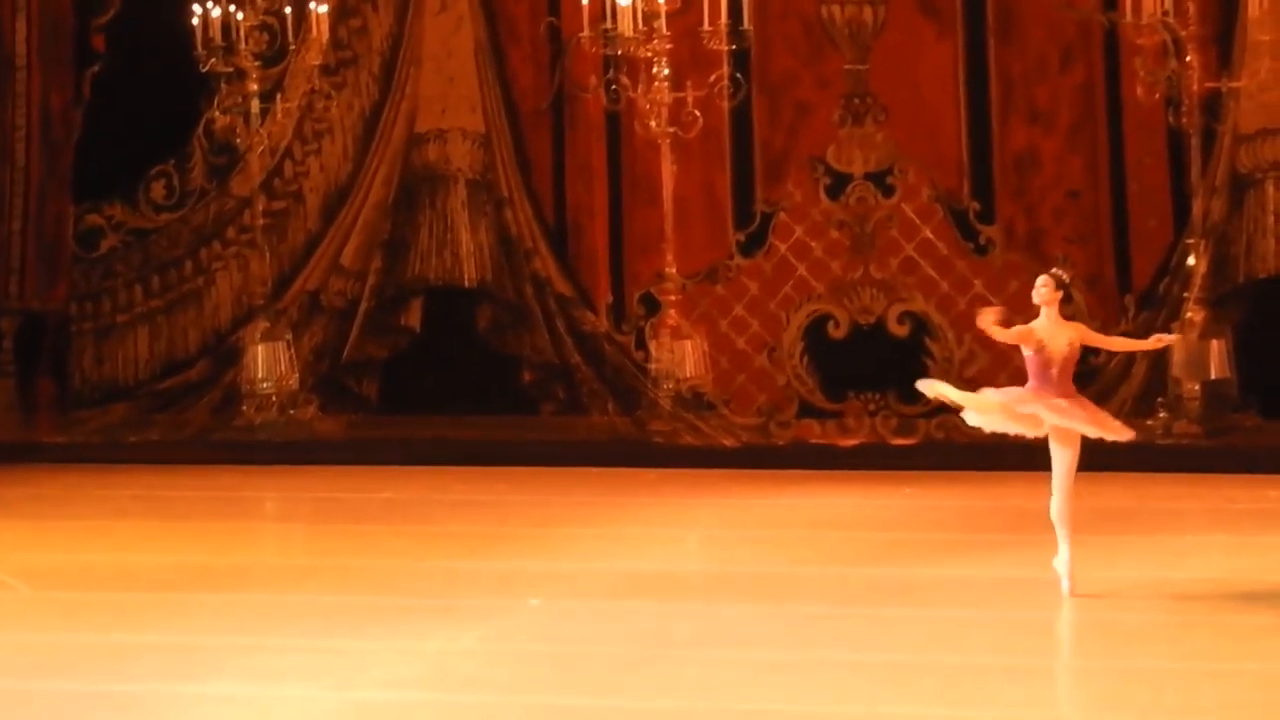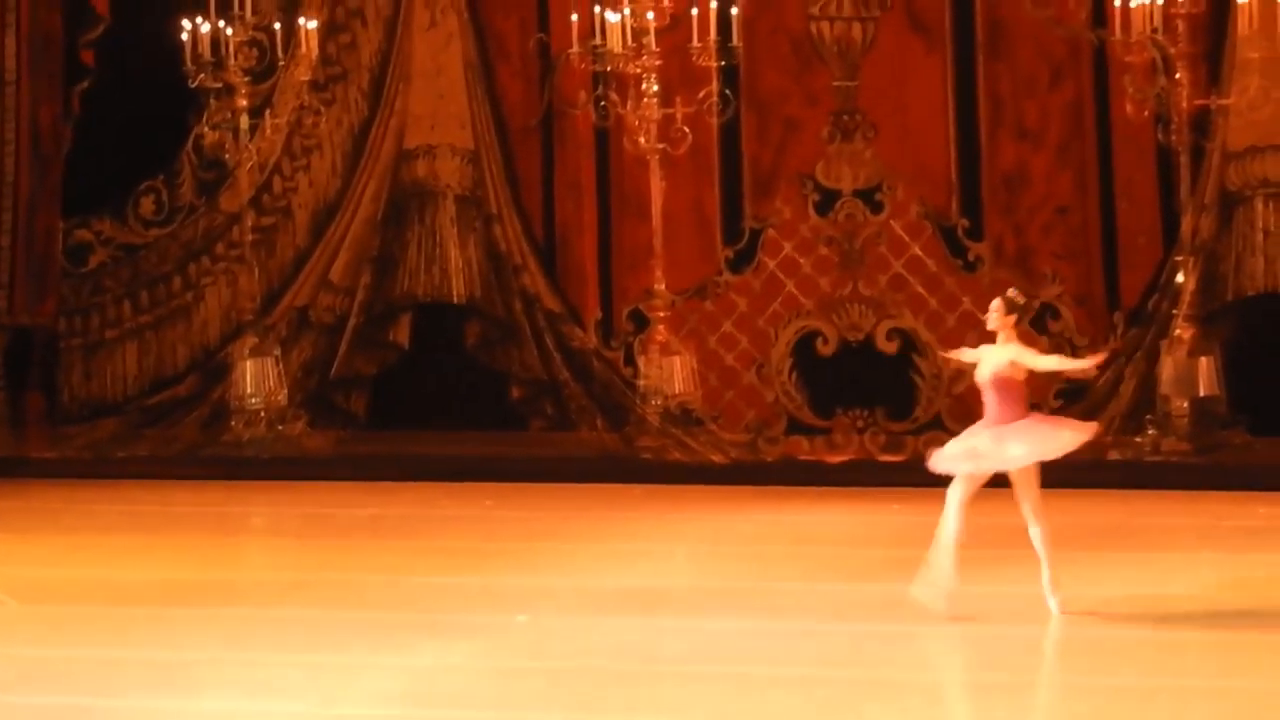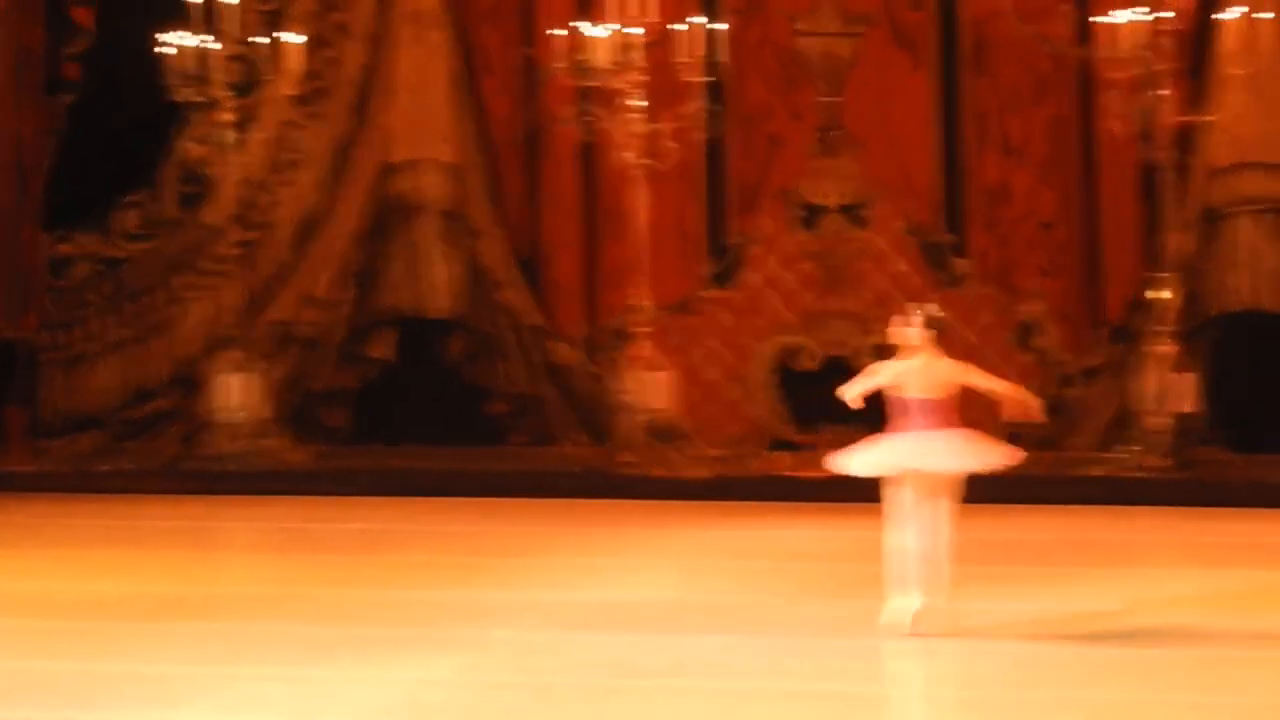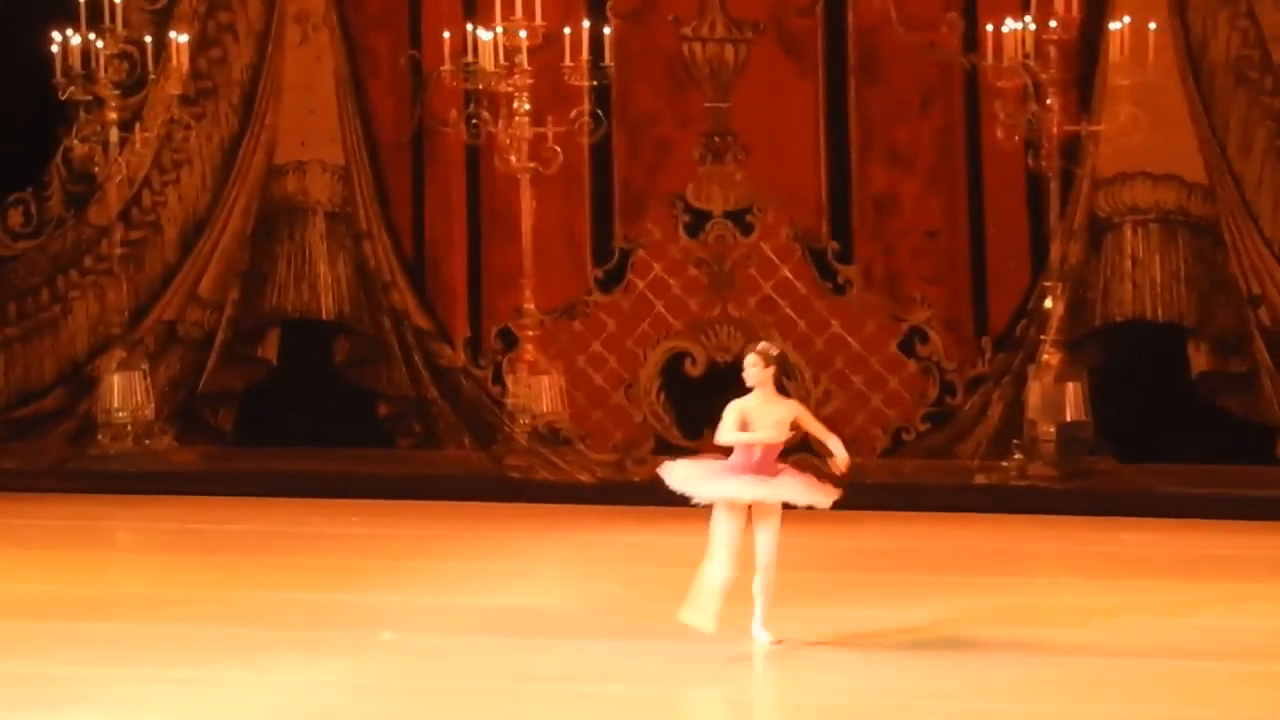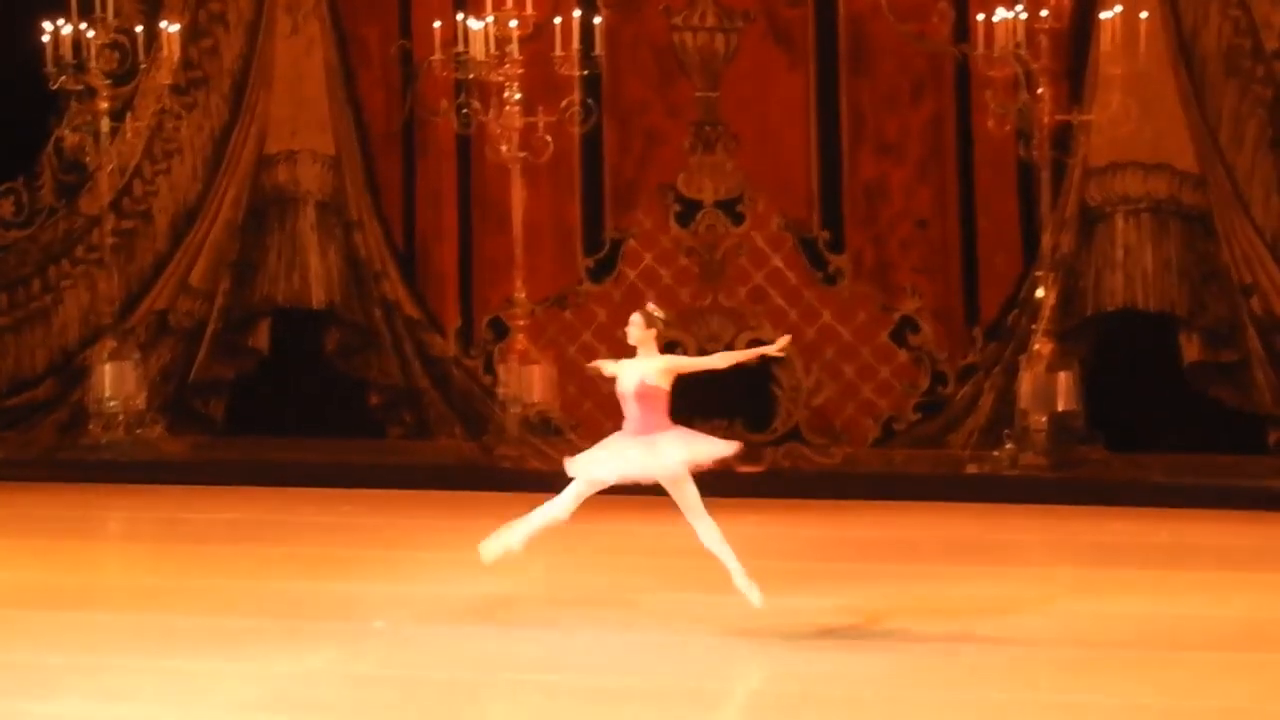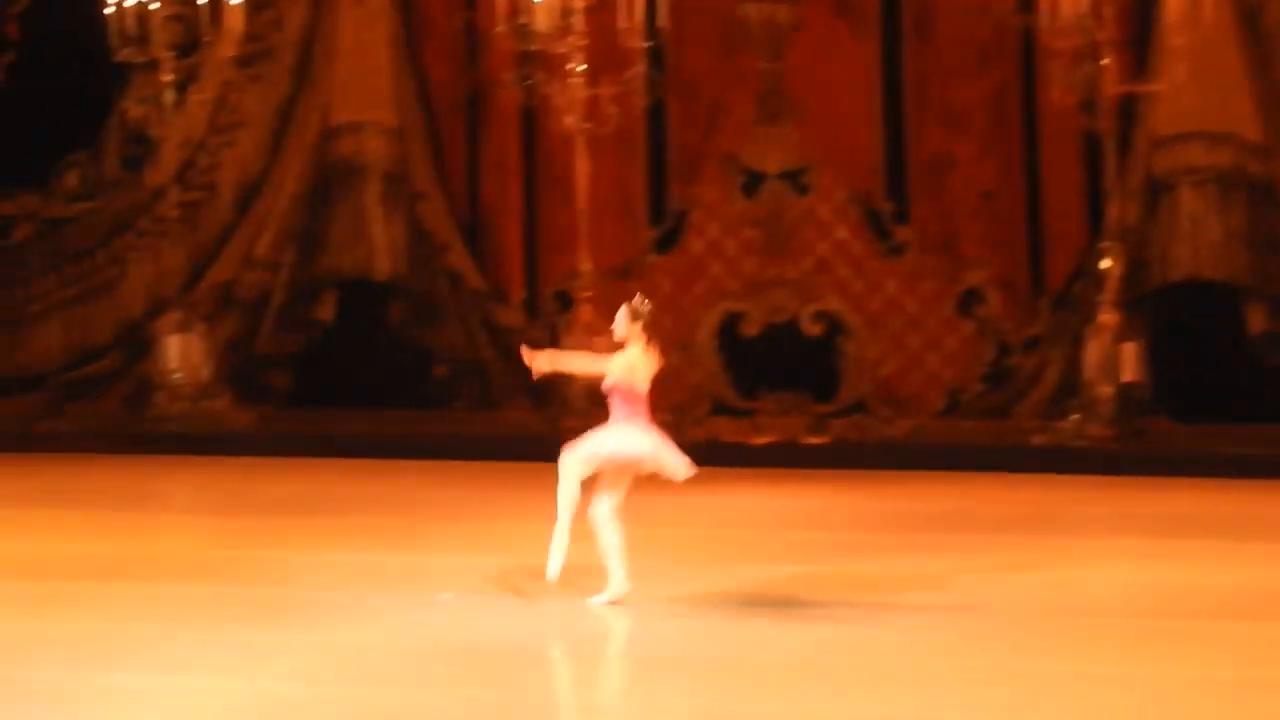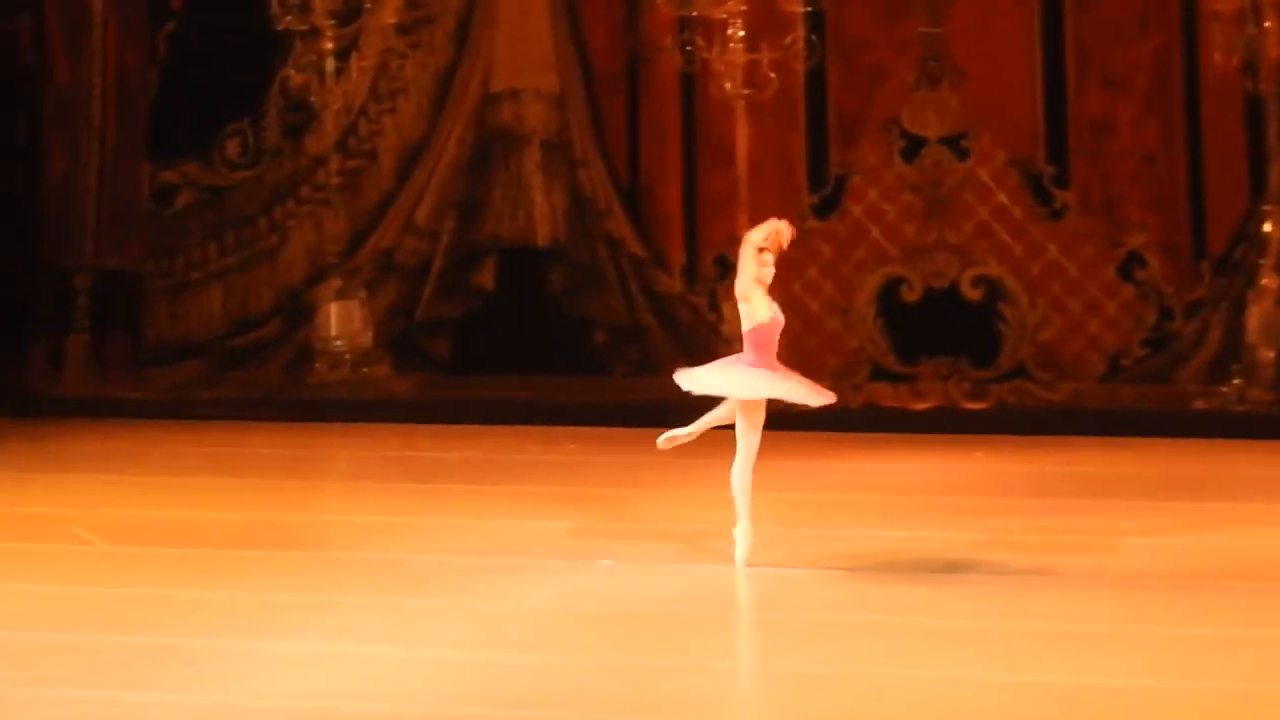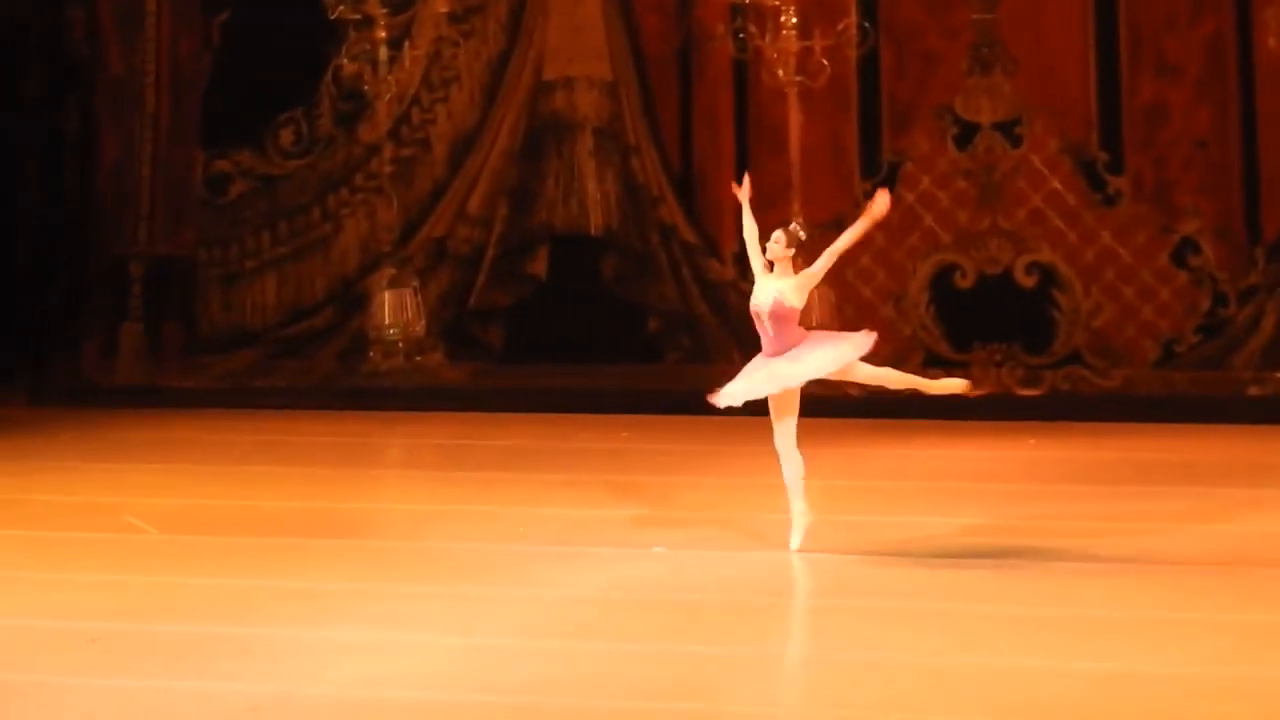
dt=0.4s
person 1, frame 1
left shoulder: (1075, 330)
right shoulder: (1026, 331)
left elbow: (1111, 342)
right elbow: (1002, 335)
left wrist: (1148, 343)
right wrist: (989, 324)
left hip: (1066, 408)
right hip: (1032, 402)
left knee: (1062, 489)
right knee: (989, 404)
left ankle: (1064, 556)
person 1, frame 2
left shoulder: (1016, 352)
right shoulder: (990, 352)
left elbow: (1045, 362)
left wrist: (1079, 364)
right wrist: (962, 353)
left hip: (1019, 433)
right hip: (991, 435)
left knee: (1032, 512)
right knee: (957, 494)
left ankle: (1048, 581)
right ankle: (942, 568)
person 1, frame 3
left shoulder: (889, 369)
right shoulder: (954, 368)
left elbow: (850, 391)
right elbow: (1000, 385)
left wrist: (852, 396)
right wrist: (1027, 401)
left hip: (910, 448)
right hip: (947, 447)
left knee: (899, 523)
right knee: (941, 524)
left ankle: (901, 596)
right ankle: (931, 594)
person 1, frame 4
left shoulder: (791, 407)
right shoulder: (738, 407)
left elbow: (827, 435)
right elbow: (722, 437)
left wrist: (839, 452)
right wrist: (767, 435)
left hip: (767, 486)
right hip: (733, 482)
left knee: (766, 560)
right knee: (724, 553)
left ankle: (759, 623)
right ankle: (702, 608)
person 1, frame 5
left shoulder: (666, 363)
right shoulder: (626, 366)
left elbow: (715, 360)
left wrist: (763, 349)
right wrist: (607, 364)
left hip: (663, 446)
right hip: (630, 446)
left knee: (696, 515)
right knee: (573, 493)
left ankle: (738, 575)
right ankle: (515, 535)
person 1, frame 6
left shoulder: (627, 359)
right shoulder: (646, 356)
left elbow: (588, 364)
right elbow: (656, 360)
left wrist: (549, 361)
left hip: (628, 435)
right hip: (626, 439)
left knee: (569, 468)
right knee: (603, 509)
left ankle: (559, 547)
right ankle: (616, 582)
person 1, frame 7
left shoulder: (760, 296)
right shoulder: (746, 294)
left elbow: (757, 246)
right elbow: (749, 247)
left wrist: (777, 233)
right wrist: (768, 229)
left hip: (759, 376)
right hip: (751, 378)
right knee: (745, 458)
left ankle: (692, 429)
right ankle: (744, 529)
person 1, frame 8
left shoulder: (801, 281)
right shoulder: (761, 277)
left elbow: (836, 247)
right elbow: (751, 237)
left wrist: (870, 215)
right wrist: (744, 203)
left hip: (807, 354)
right hip: (776, 364)
left knee: (870, 373)
right knee: (784, 444)
left ankle: (932, 385)
right ankle: (799, 513)
